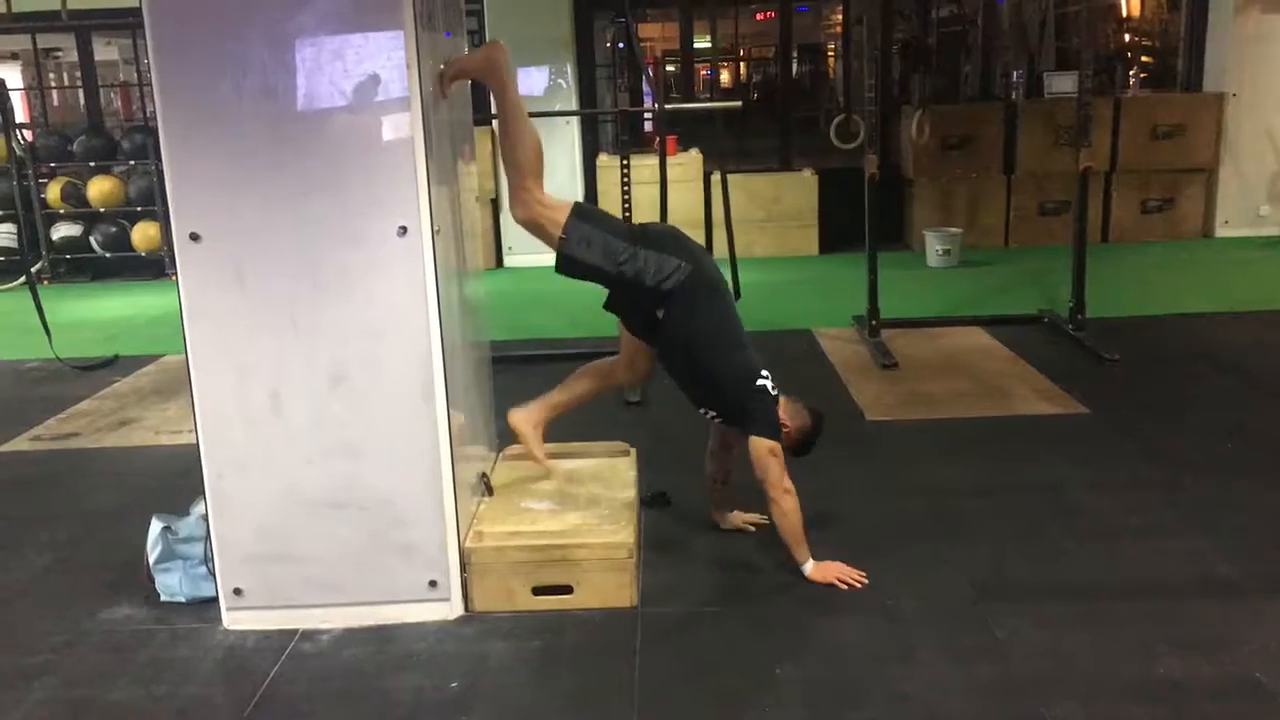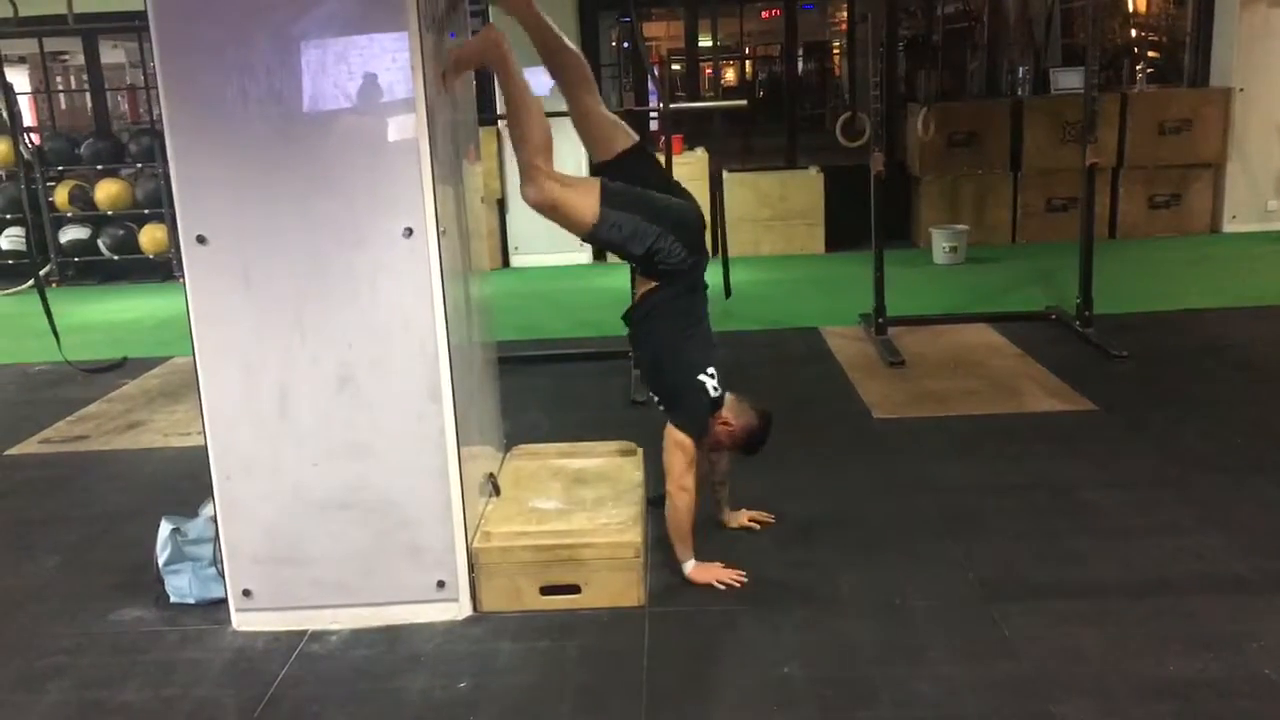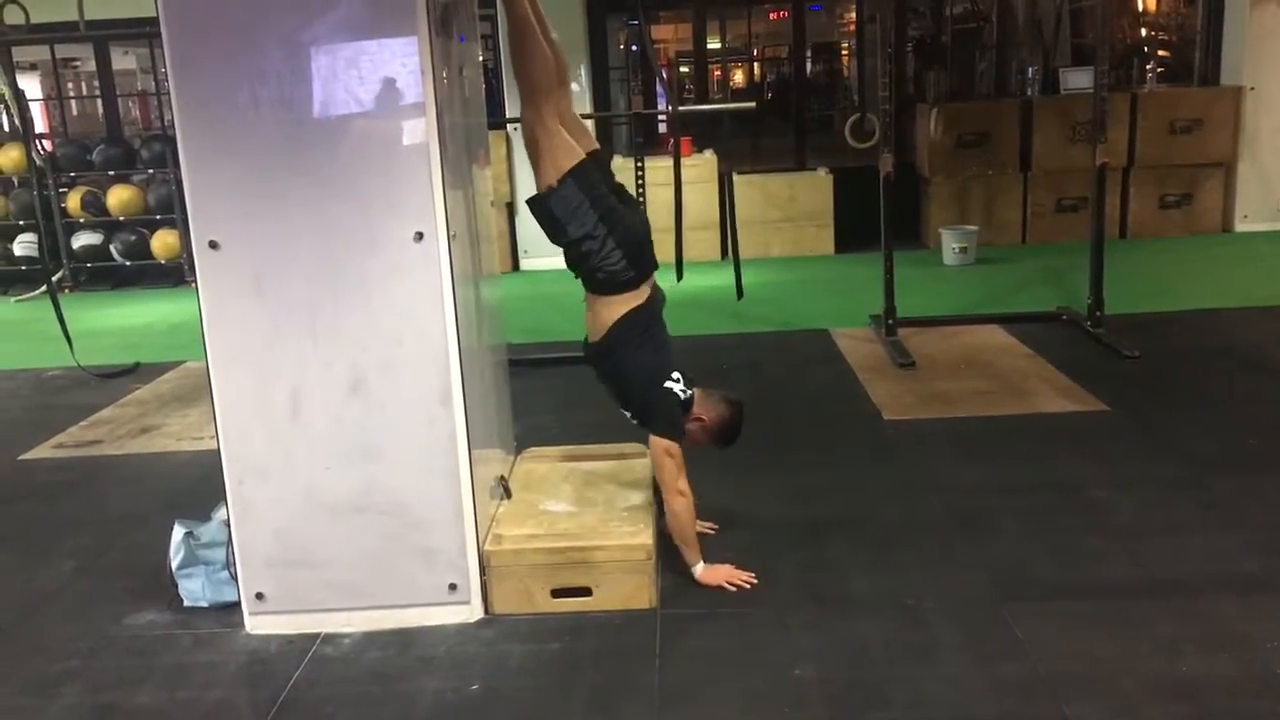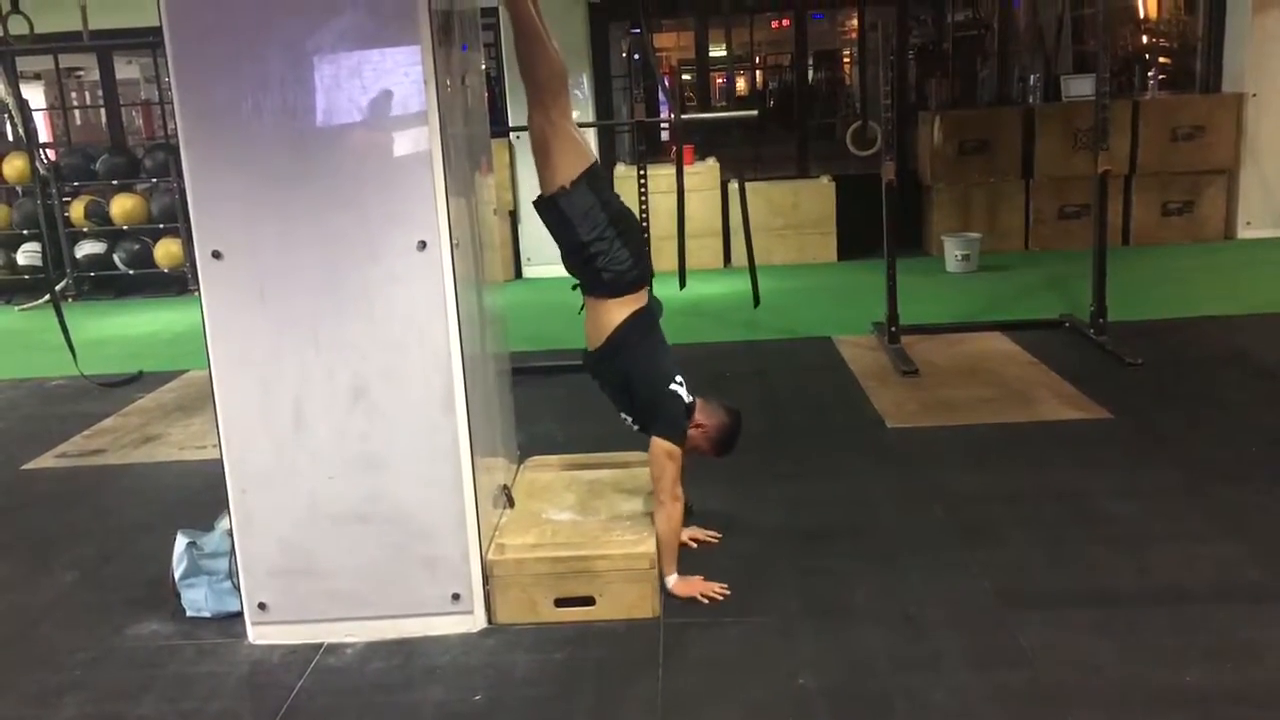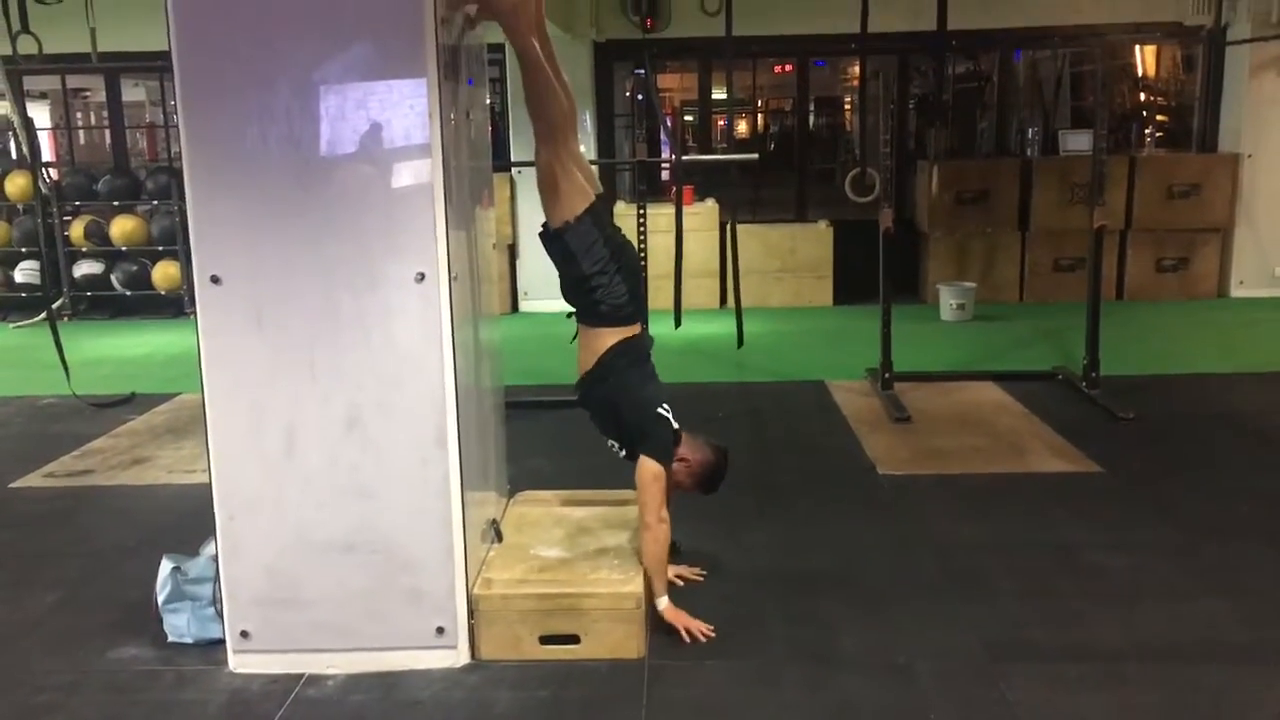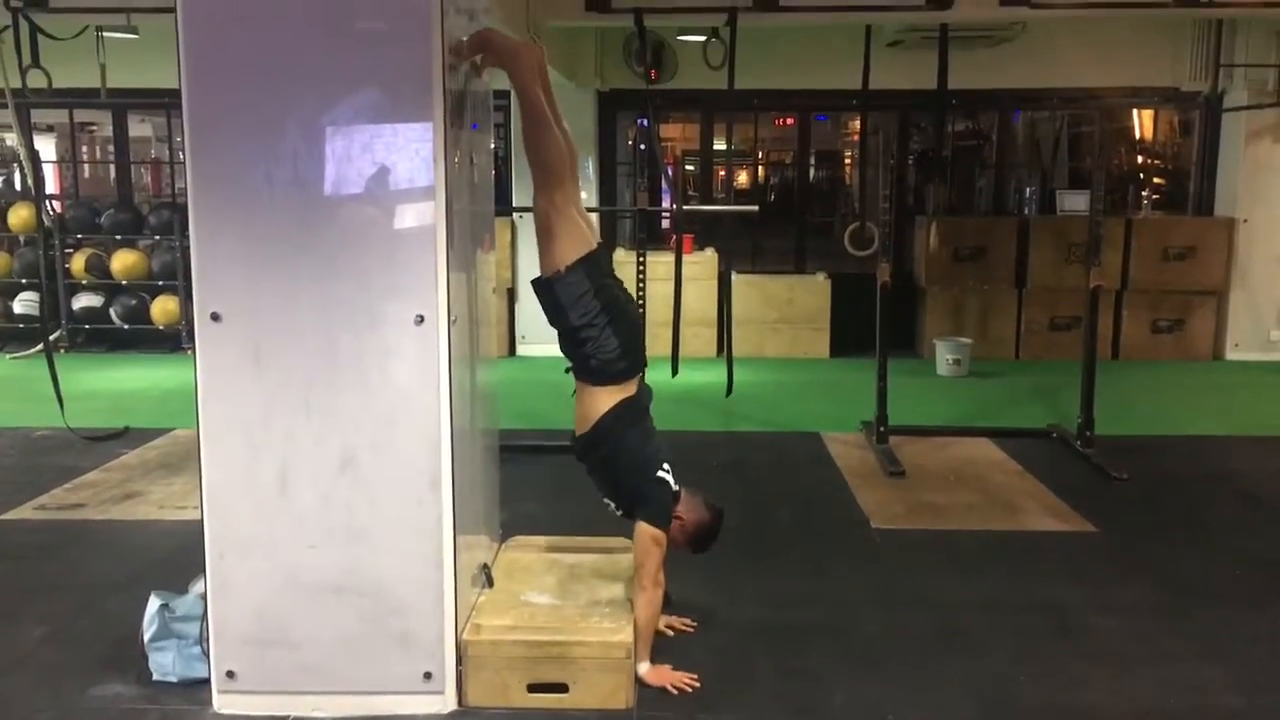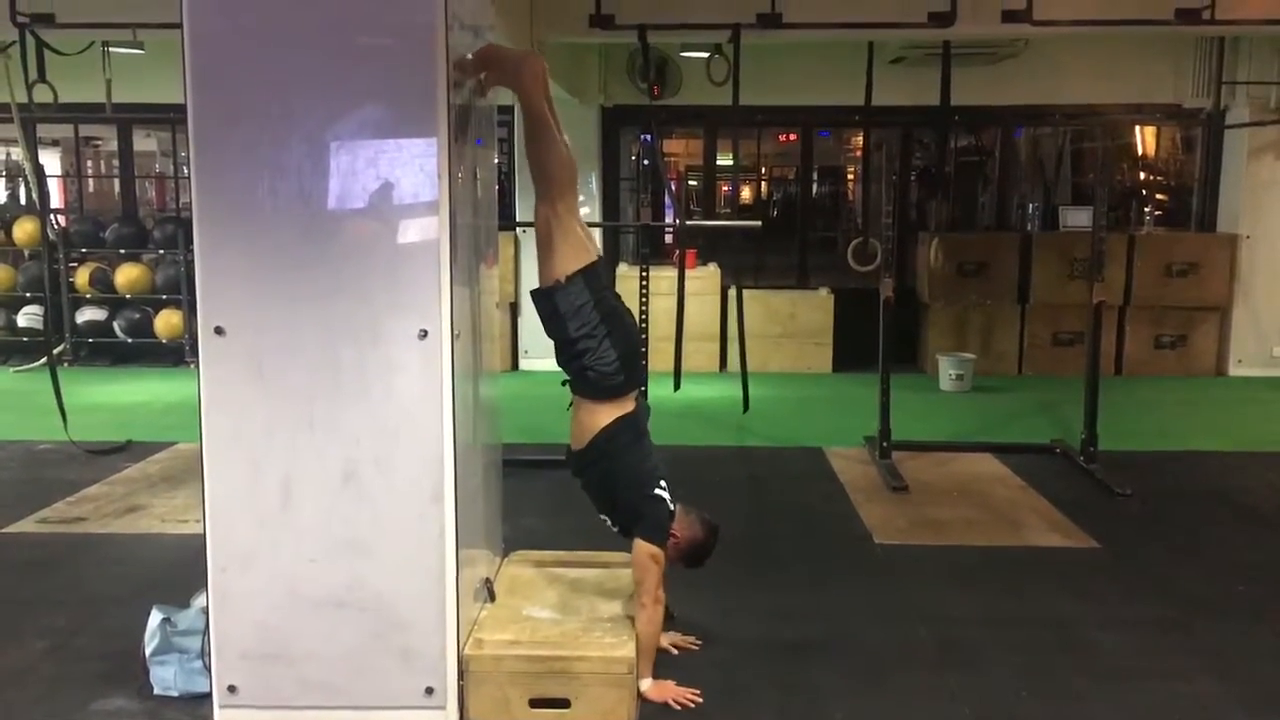
dt=0.7s
person 1, frame 1
left shoulder: (745, 398)
right shoulder: (759, 406)
left elbow: (720, 447)
right elbow: (780, 491)
left wrist: (721, 511)
right wrist: (809, 565)
left hip: (669, 273)
right hip: (668, 275)
left knee: (633, 366)
right knee: (530, 205)
left ankle: (534, 415)
right ankle: (498, 72)
person 1, frame 2
left shoulder: (709, 396)
right shoulder: (698, 401)
left elbow: (711, 454)
right elbow: (681, 487)
left wrist: (728, 511)
right wrist: (691, 565)
left hip: (672, 226)
right hip: (672, 237)
left knee: (589, 101)
right knee: (542, 189)
right ankle: (498, 53)
person 1, frame 3
left shoulder: (671, 392)
right shoulder: (665, 399)
left elbow: (673, 487)
right elbow: (676, 489)
left wrist: (682, 519)
right wrist: (699, 566)
left hip: (621, 243)
right hip: (613, 256)
left knee: (555, 108)
right knee: (544, 117)
person 1, frame 4
left shoulder: (673, 405)
right shoulder: (670, 411)
left elbow: (667, 496)
right elbow: (668, 497)
left wrist: (675, 530)
right wrist: (673, 577)
left hip: (615, 260)
right hip: (612, 264)
left knee: (553, 114)
right knee: (548, 117)
person 1, frame 5
left shoulder: (657, 434)
right shoulder: (660, 438)
left elbow: (653, 518)
right elbow: (654, 519)
left wrist: (661, 566)
right wrist: (663, 602)
left hip: (611, 295)
right hip: (608, 296)
left knee: (564, 150)
right knee: (558, 152)
person 1, frame 6
left shoulder: (655, 493)
right shoulder: (657, 499)
left elbow: (646, 583)
right elbow: (648, 581)
left wrist: (653, 617)
right wrist: (644, 664)
left hip: (606, 341)
right hip: (605, 343)
left knee: (562, 196)
right knee: (558, 196)
right ankle: (521, 67)
person 1, frame 7
left shoulder: (650, 507)
right shoulder: (654, 515)
left elbow: (648, 598)
right elbow: (649, 598)
left wrist: (656, 634)
right wrist: (647, 680)
left hip: (604, 360)
right hip: (603, 362)
left knee: (561, 209)
right knee: (558, 209)
right ankle: (526, 80)
